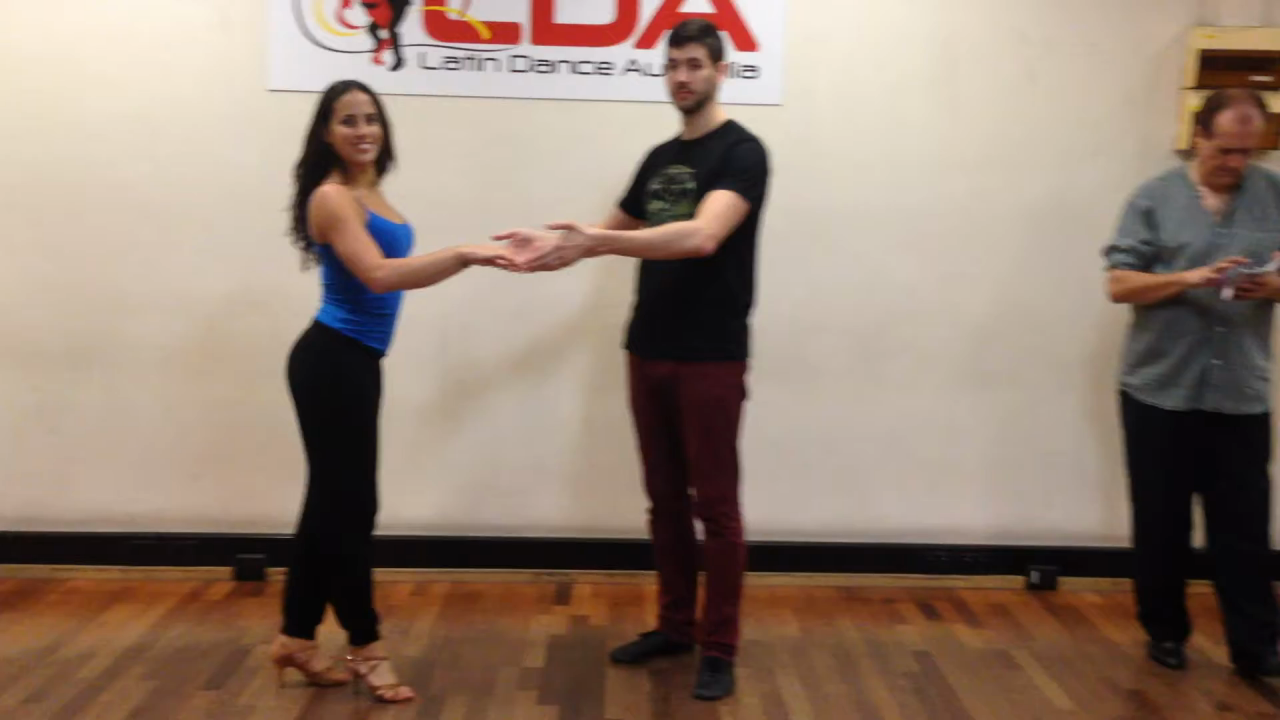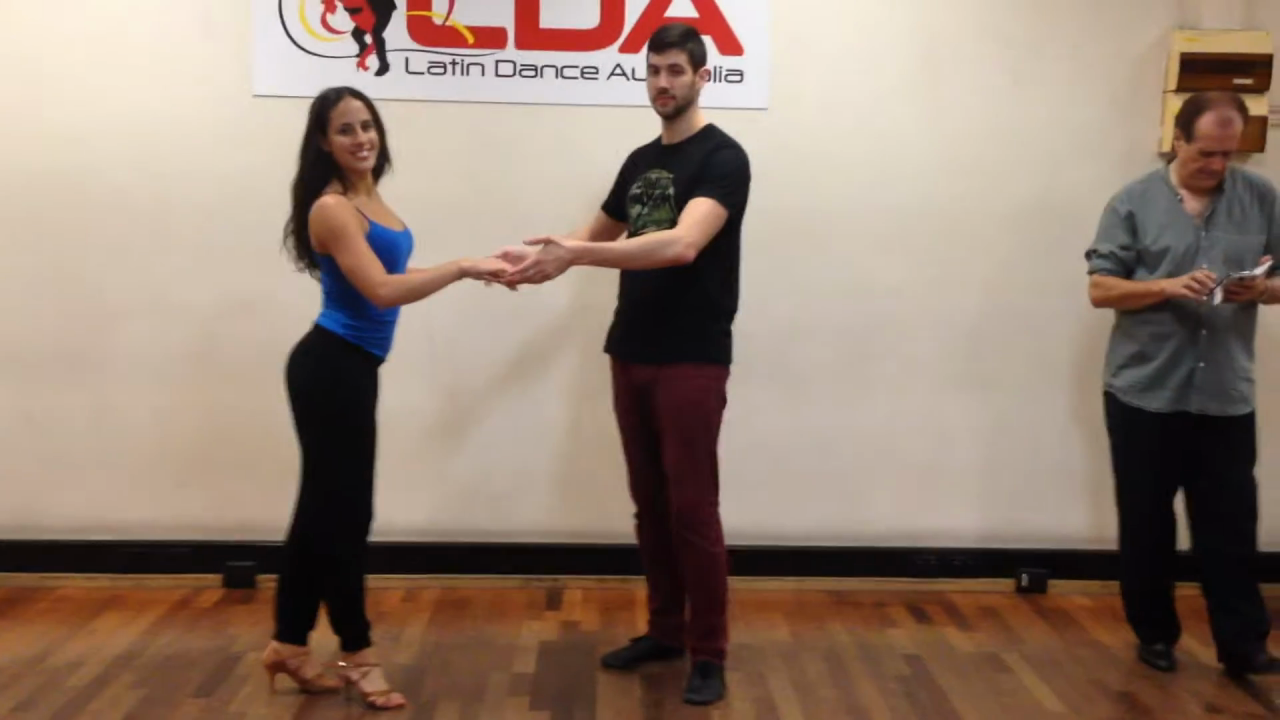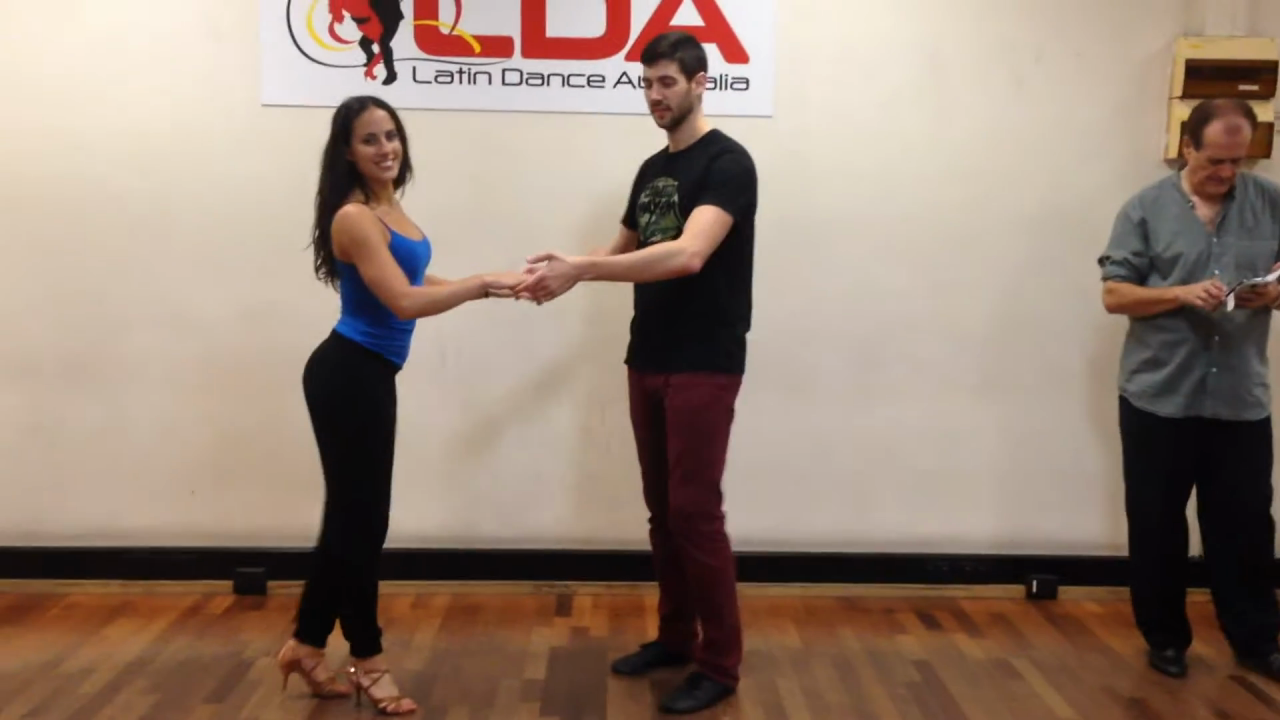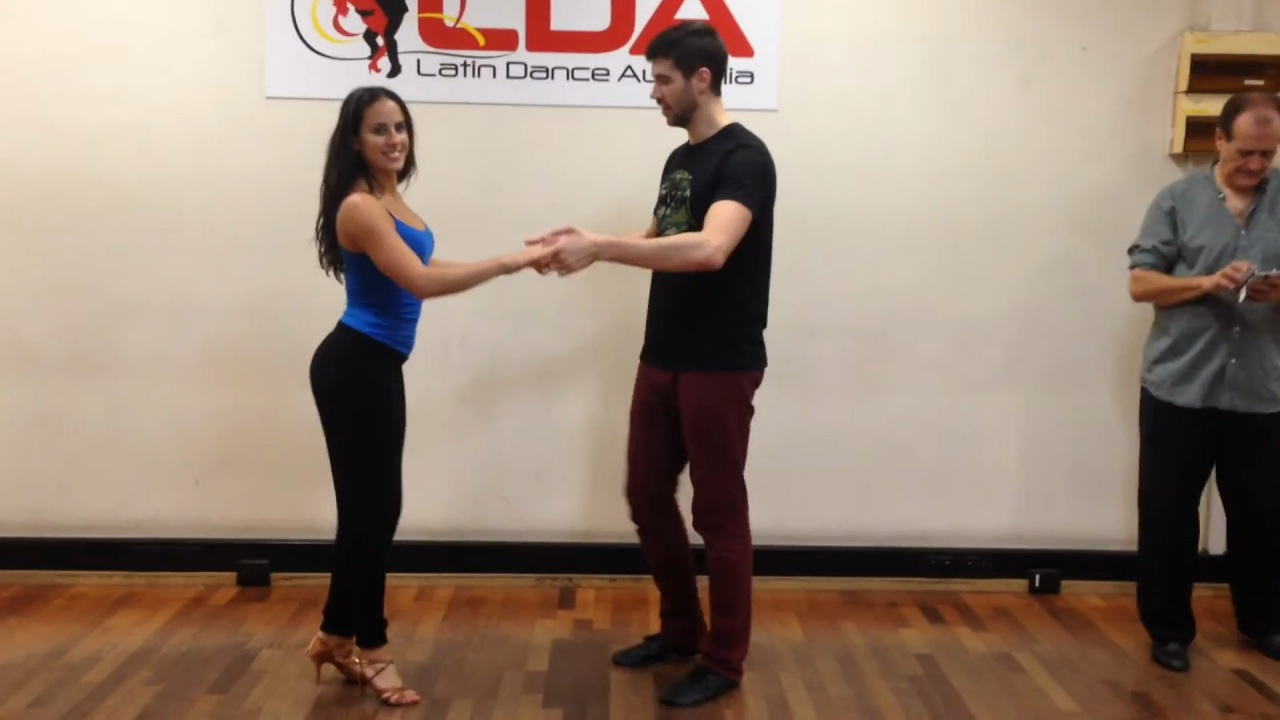
dt=0.3s
person 1, frame 1
left shoulder: (742, 152)
right shoulder: (661, 157)
left elbow: (703, 237)
right elbow: (619, 229)
left wrist: (593, 242)
right wrist: (556, 241)
left hip: (711, 356)
right hip: (650, 351)
left knee: (715, 503)
right knee: (665, 497)
left ankle: (719, 648)
right ankle: (675, 625)
person 1, frame 2
left shoulder: (721, 157)
right shoulder: (640, 161)
left elbow: (682, 246)
right elbow: (599, 237)
left wrist: (574, 255)
right wrist: (543, 255)
left hip: (693, 360)
right hip: (633, 355)
left knee: (692, 507)
right knee: (650, 502)
left ankle: (708, 652)
right ankle: (665, 630)
person 1, frame 3
left shoulder: (726, 162)
right shoulder: (652, 169)
left elbow: (687, 255)
right elbow: (629, 250)
left wrist: (582, 269)
right wrist: (566, 270)
left hip: (704, 366)
right hip: (648, 363)
left knee: (695, 513)
right knee: (663, 511)
left ankle: (721, 664)
right ankle: (675, 637)
person 1, frame 4
left shoulder: (743, 157)
right shoulder: (680, 158)
left elbow: (709, 250)
left wrist: (601, 248)
right wrist: (588, 243)
left hip: (720, 365)
right hip: (662, 360)
left knee: (718, 511)
right knee: (646, 496)
left ankle: (723, 659)
right ankle: (679, 629)
person 2, frame 1
left shoulder: (370, 193)
right shoulder: (332, 198)
left elbow: (400, 273)
right elbow: (378, 275)
left wrist: (469, 259)
right wrist: (460, 253)
left hip: (352, 364)
right hip: (331, 363)
left knee: (331, 501)
right knee: (349, 504)
left ankle: (295, 638)
right ankle: (365, 647)
person 2, frame 2
left shoulder: (368, 198)
right shoulder: (332, 207)
left elbow: (394, 278)
right elbow: (381, 290)
left wrist: (467, 270)
right wrist: (461, 268)
left hip: (348, 368)
right hip: (331, 369)
left knee: (323, 506)
right knee: (344, 510)
left ankle: (288, 644)
right ankle: (356, 652)
person 2, frame 3
left shoulder: (387, 208)
right shoulder: (354, 217)
left elbow: (412, 281)
right elbow: (404, 301)
left wrist: (489, 284)
right wrist: (483, 283)
left hip: (367, 376)
right hip: (348, 377)
left knee: (353, 512)
right knee: (359, 515)
left ankle: (307, 644)
right ankle: (366, 659)
person 2, frame 4
left shoulder: (389, 199)
right shoulder: (360, 207)
left elbow: (425, 267)
right elbow: (421, 282)
left wrist: (511, 261)
right wrist: (508, 261)
left hip: (376, 366)
right hip: (353, 368)
left knee: (373, 505)
right knee: (368, 507)
left ankle: (336, 635)
right ankle: (370, 648)
person 3, frame 1
right shoulder: (1154, 198)
right elbow: (1119, 284)
right wrist: (1189, 277)
right hip: (1159, 391)
right knee: (1160, 519)
right ankle: (1165, 631)
person 3, frame 2
right shoulder: (1134, 202)
right elbow: (1100, 288)
right wrist: (1168, 287)
left hip: (1226, 397)
right hip: (1143, 393)
left knee: (1231, 522)
right knee: (1145, 521)
right ankle: (1153, 633)
person 3, frame 3
right shoulder: (1146, 209)
right elbow: (1114, 295)
right wrist: (1183, 294)
right hip: (1158, 399)
right knee: (1156, 525)
right ankle: (1165, 638)
person 3, frame 4
right shoulder: (1178, 200)
right elbow: (1140, 282)
right wrist: (1206, 282)
right hip: (1179, 389)
right knee: (1168, 516)
right ankle: (1169, 631)
